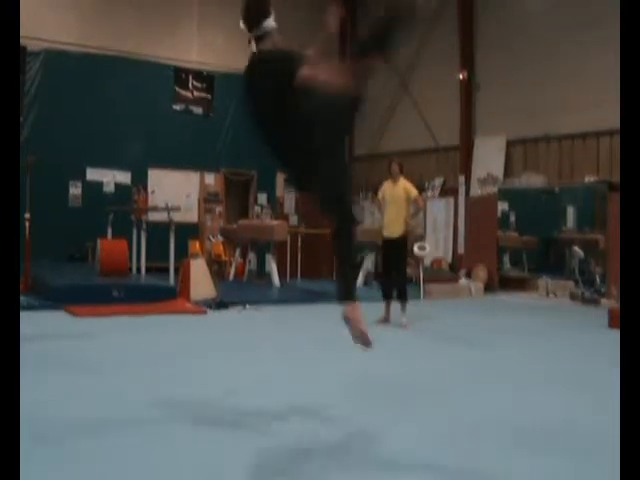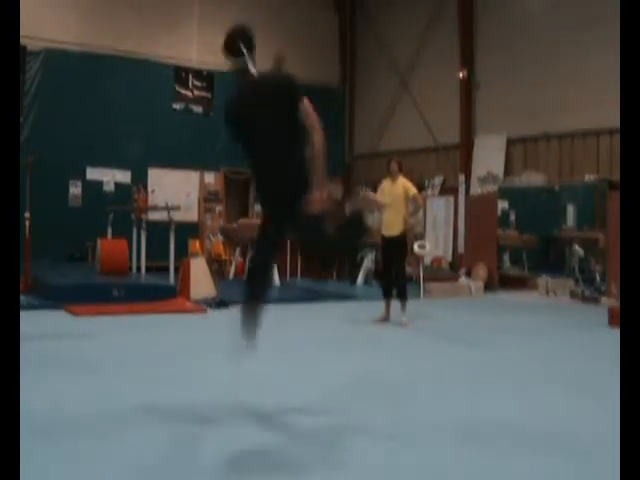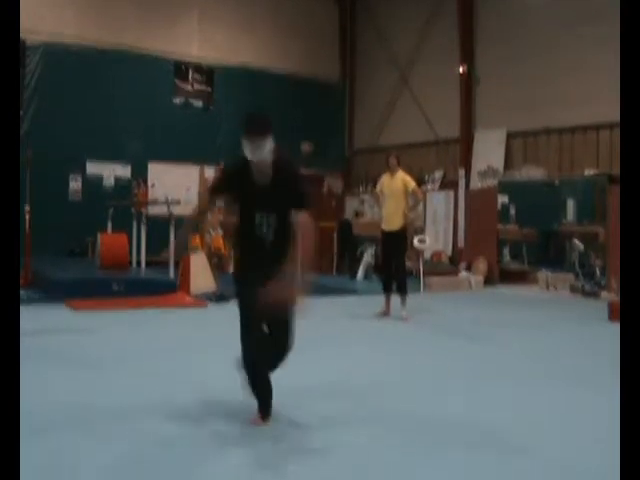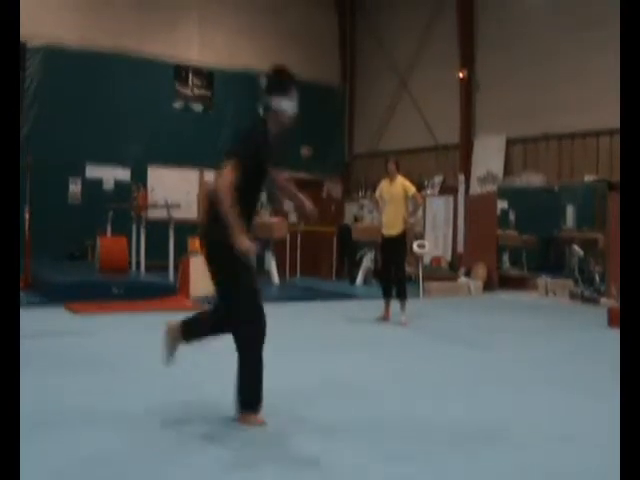
dt=0.2s
person 1, frame 1
left shoulder: (255, 75)
right shoulder: (281, 57)
right elbow: (315, 75)
left wrist: (328, 30)
left hip: (302, 170)
right hip: (320, 160)
person 1, frame 2
left shoulder: (235, 104)
right shoulder: (283, 83)
right elbow: (314, 129)
right wrist: (318, 185)
left hip: (274, 190)
right hip: (296, 187)
person 1, frame 3
left shoulder: (288, 175)
right shoulder: (234, 173)
left elbow: (305, 233)
right elbow: (206, 197)
left wrist: (290, 281)
left hip: (281, 260)
right hip: (250, 259)
left knee: (281, 339)
right knee: (252, 337)
right ankle: (263, 407)
person 1, frame 4
left shoulder: (264, 137)
right shoulder: (255, 141)
left elbow: (270, 174)
right elbow: (223, 186)
left wrist: (300, 198)
right wrist: (237, 235)
left hip: (220, 233)
right hip: (224, 237)
left knee: (232, 309)
right knee: (251, 320)
right ankle: (248, 405)
person 2, frame 1
left shoulder: (406, 185)
right shoulder: (385, 185)
left elbow: (420, 204)
left wrist: (409, 218)
left hip: (400, 234)
right hip: (386, 234)
left knee: (400, 273)
right knee: (385, 273)
left ankle: (403, 313)
right ankle: (387, 313)
person 2, frame 2
left shoulder: (405, 183)
right shoulder: (383, 184)
left elbow: (419, 201)
left wrist: (409, 216)
left hip: (399, 233)
right hip: (385, 232)
left knee: (399, 272)
right knee: (385, 272)
left ankle: (403, 313)
right ankle: (386, 312)
person 2, frame 3
left shoulder: (404, 178)
right shoulder: (383, 178)
left elbow: (418, 195)
left wrist: (409, 210)
left hip: (399, 227)
right hip: (385, 227)
left knee: (399, 266)
right knee: (385, 266)
left ankle: (403, 307)
right ankle: (387, 306)
person 2, frame 4
left shoulder: (403, 183)
right shoulder: (382, 184)
left elbow: (418, 200)
left wrist: (409, 216)
left hip: (399, 232)
right hip: (385, 232)
left knee: (399, 272)
right knee: (385, 272)
left ankle: (403, 312)
right ankle: (386, 311)
